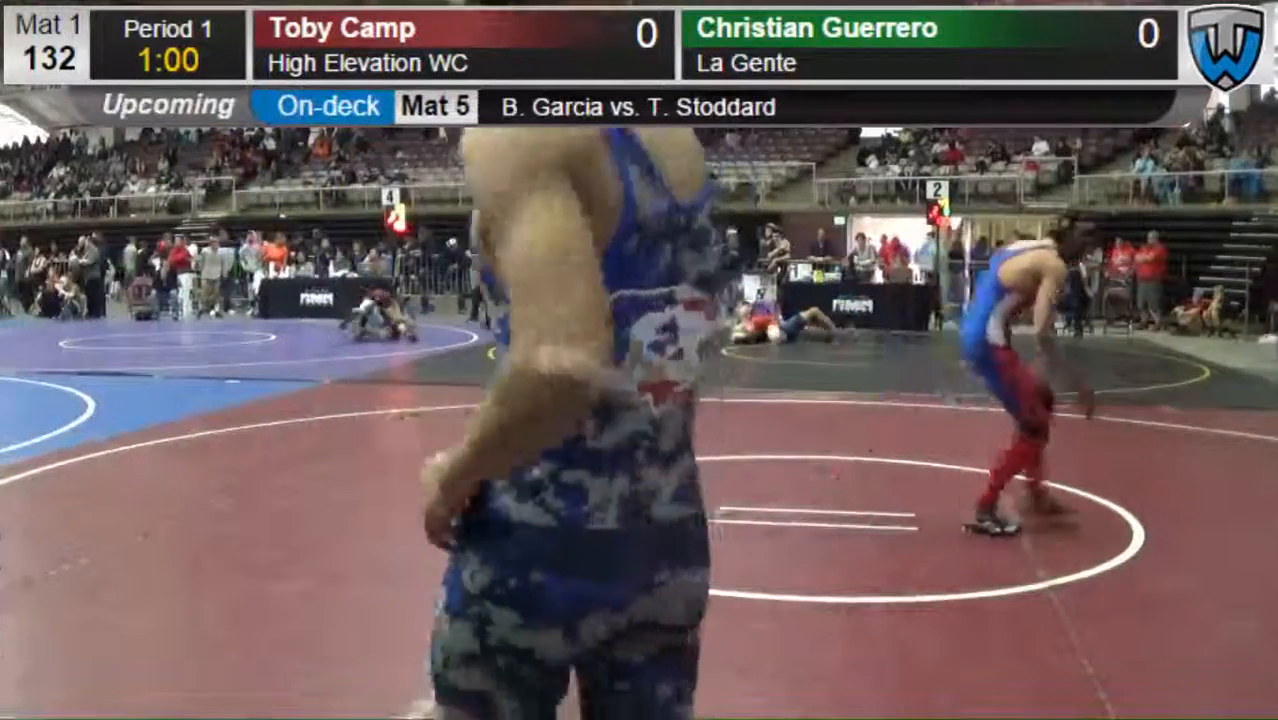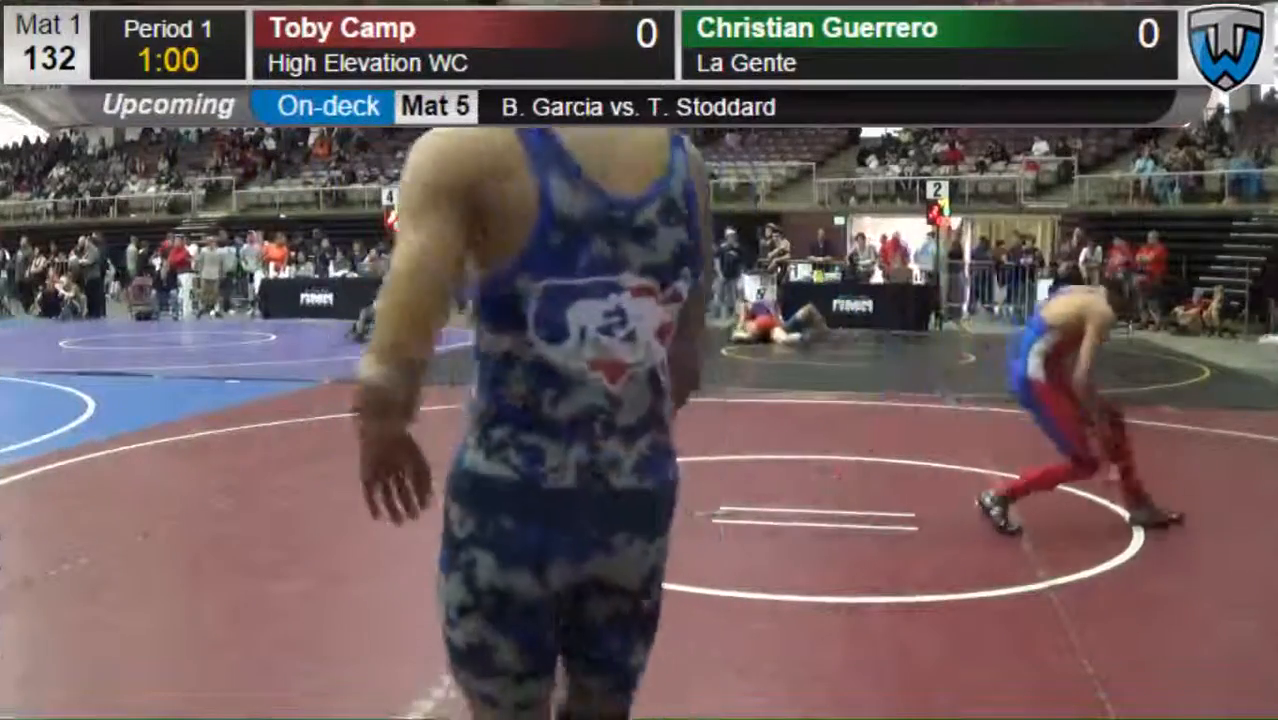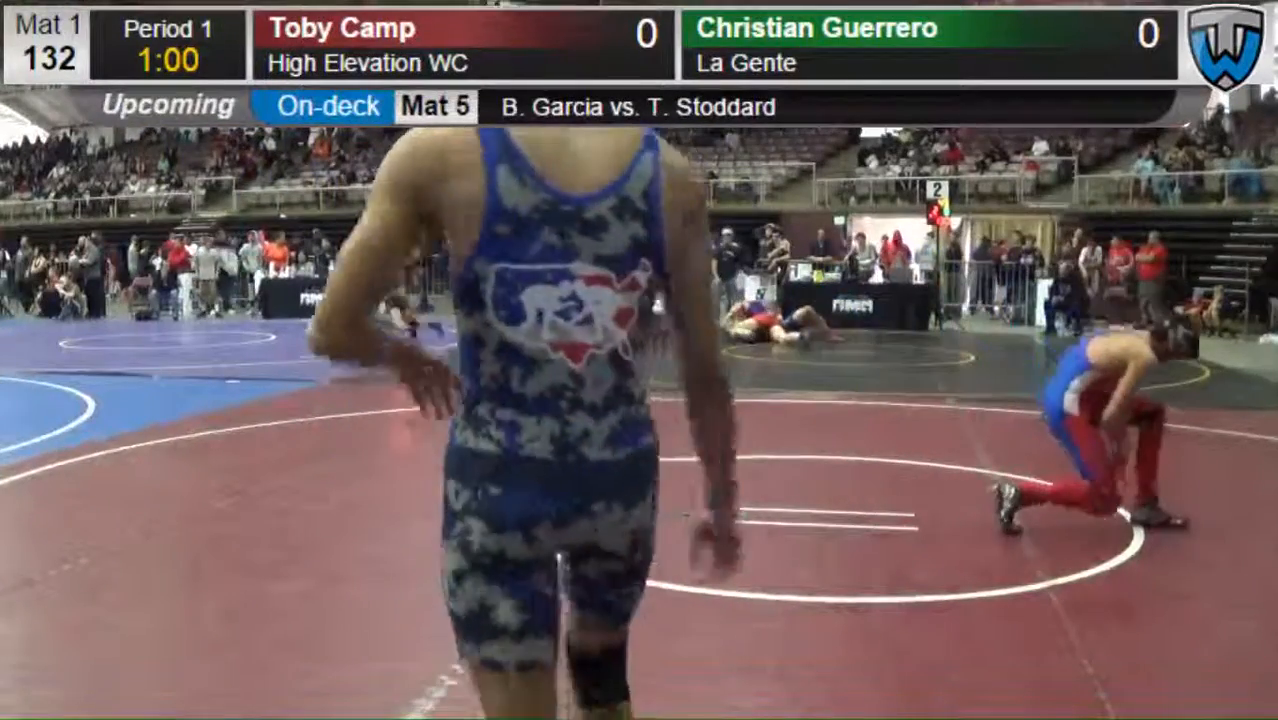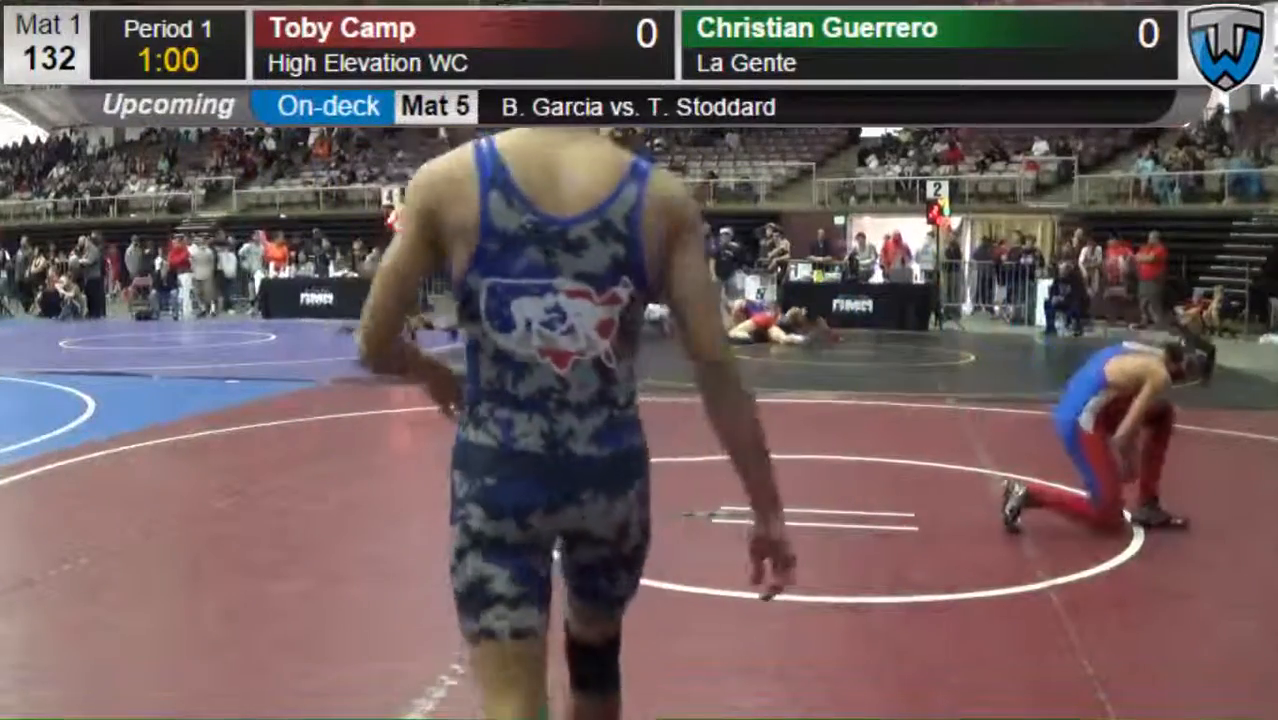
dt=0.2s
person 1, frame 1
left shoulder: (515, 136)
right shoulder: (685, 152)
left elbow: (561, 370)
left wrist: (457, 470)
left hip: (531, 548)
right hip: (670, 548)
person 1, frame 2
left shoulder: (467, 149)
right shoulder: (685, 164)
left elbow: (387, 378)
left wrist: (380, 441)
left hip: (507, 507)
right hip: (637, 504)
person 1, frame 3
left shoulder: (437, 153)
right shoulder: (670, 172)
left elbow: (333, 333)
right elbow: (705, 366)
left wrist: (407, 358)
right wrist: (721, 501)
left hip: (498, 480)
right hip: (621, 476)
right knee: (601, 668)
person 1, frame 4
left shoulder: (446, 183)
right shoulder: (662, 198)
left elbow: (376, 346)
right elbow: (716, 367)
left wrist: (438, 379)
right wrist: (769, 512)
left hip: (497, 472)
right hip: (609, 473)
right knee: (595, 655)
person 2, frame 1
left shoulder: (1029, 248)
right shoulder: (1055, 266)
right elbow: (1042, 332)
right wrist: (1075, 380)
left hip: (980, 335)
right hip: (987, 342)
left knee: (1041, 402)
right knee: (1035, 428)
left ankle: (1036, 494)
right ankle: (984, 511)
person 2, frame 2
left shoulder: (1089, 296)
right shoulder: (1101, 311)
right elbow: (1081, 379)
right wrist: (1102, 426)
left hip: (1038, 369)
right hip: (1033, 378)
left knee: (1111, 421)
right knee: (1085, 463)
left ankle: (1139, 505)
right ankle: (999, 498)
person 2, frame 3
left shoulder: (1135, 338)
right shoulder: (1144, 357)
right elbow: (1109, 417)
right wrist: (1119, 452)
left hip: (1069, 397)
right hip: (1065, 408)
left knee: (1154, 413)
right knee: (1106, 499)
left ankle: (1146, 506)
right ankle: (1018, 493)
person 2, frame 4
left shoulder: (1150, 354)
right shoulder: (1159, 376)
right elbow: (1121, 437)
right wrist: (1130, 467)
left hip: (1077, 412)
right hip: (1080, 424)
left knee: (1163, 414)
right knee: (1111, 520)
left ankle: (1147, 507)
right ankle: (1028, 495)
